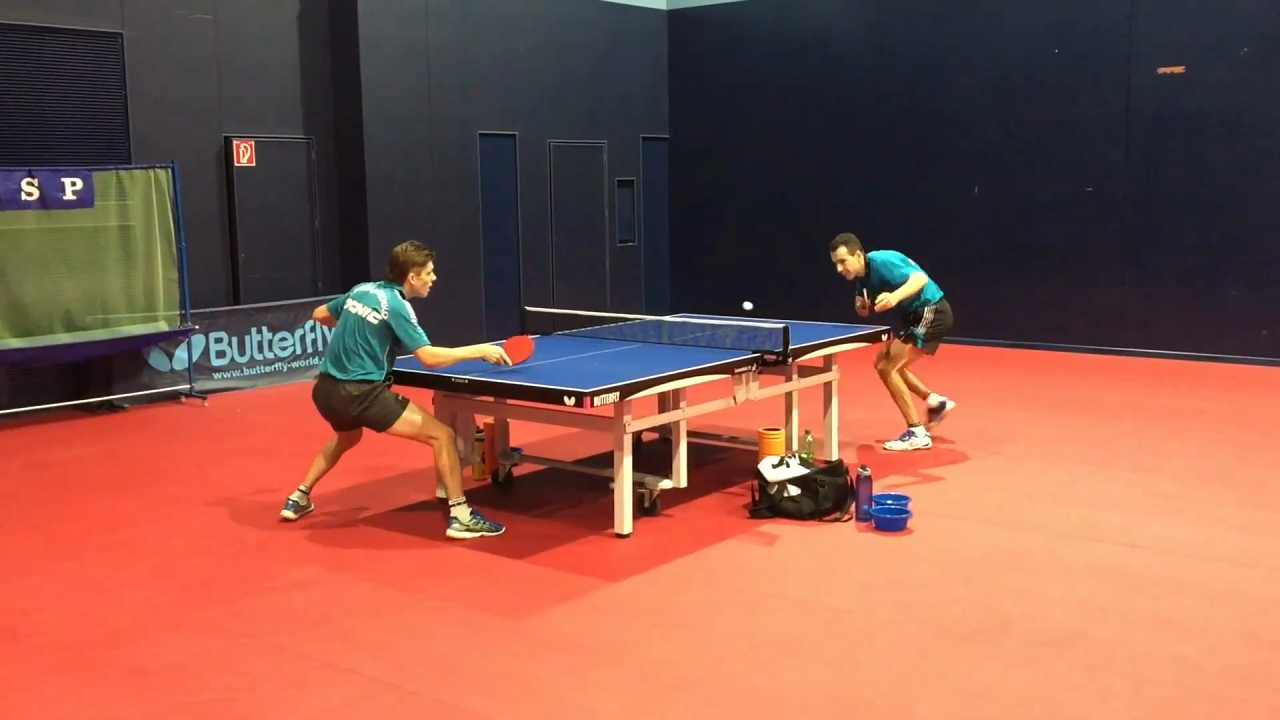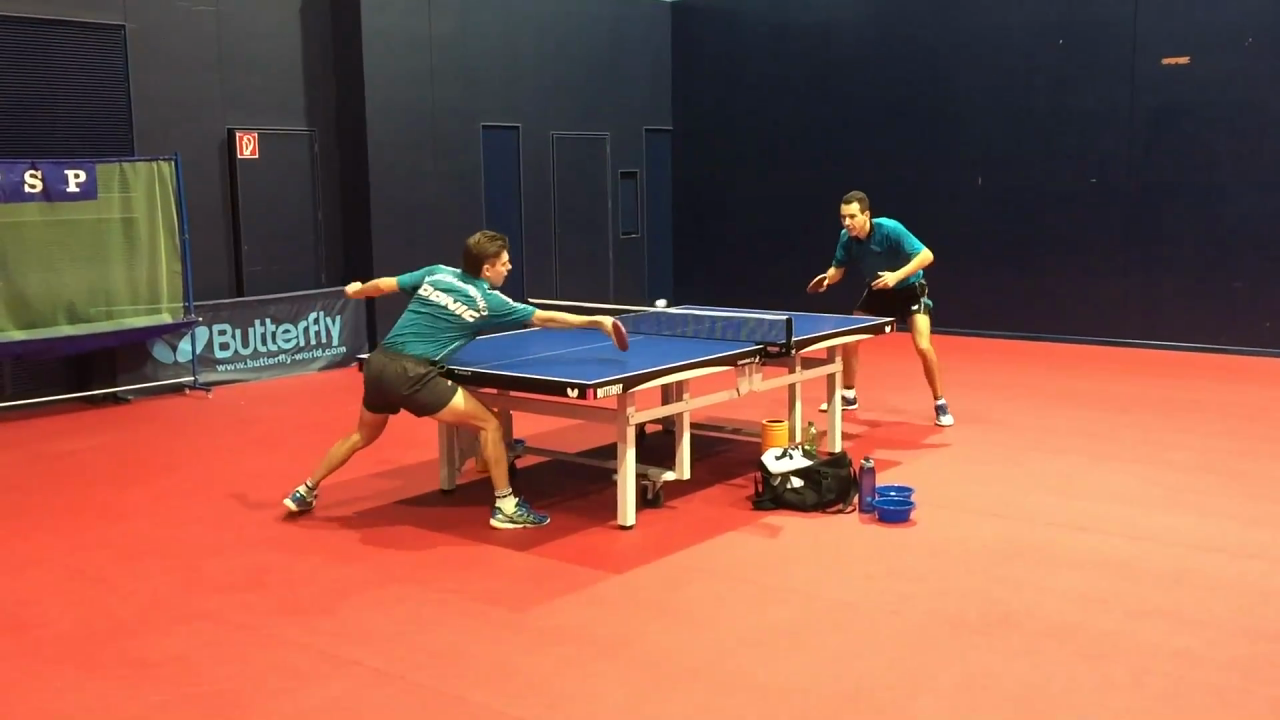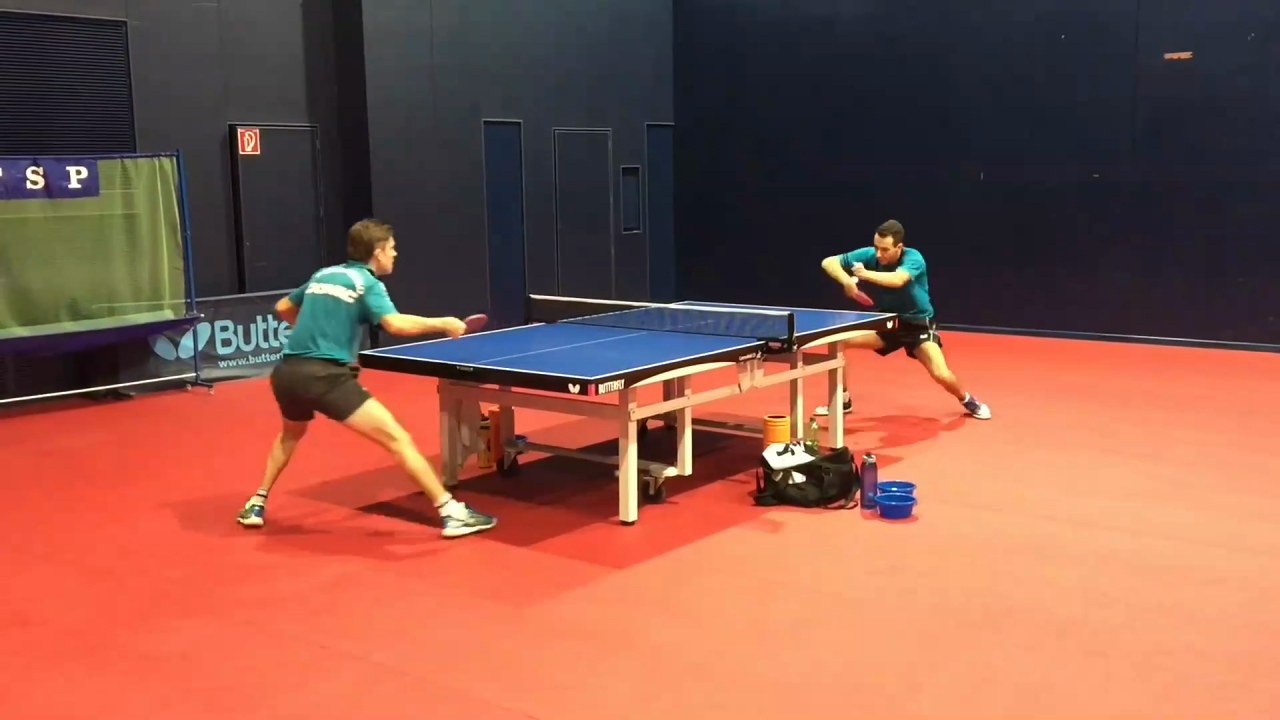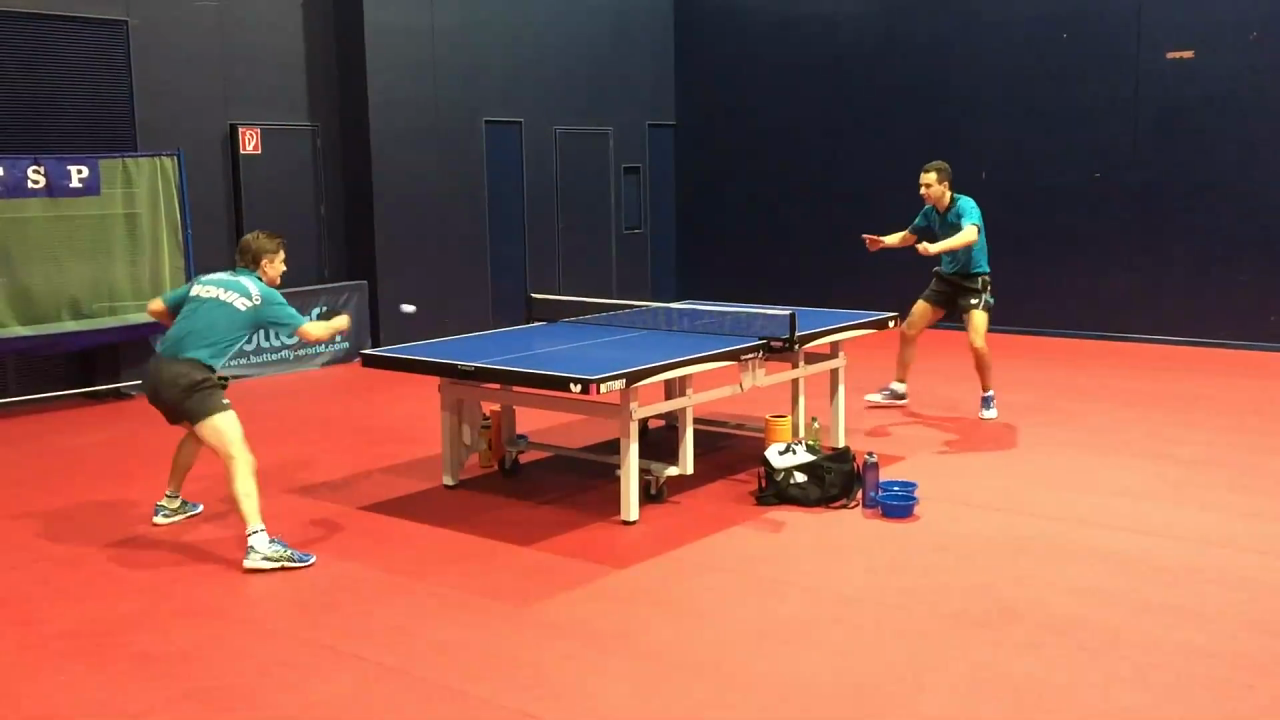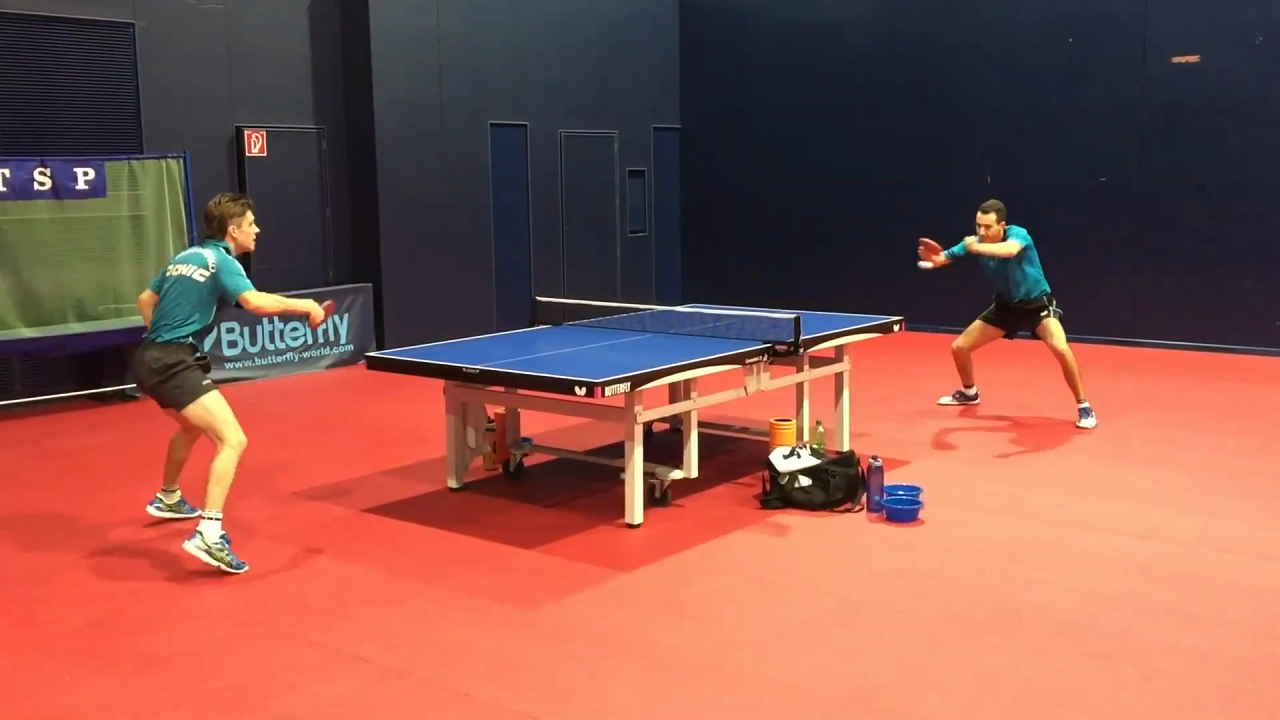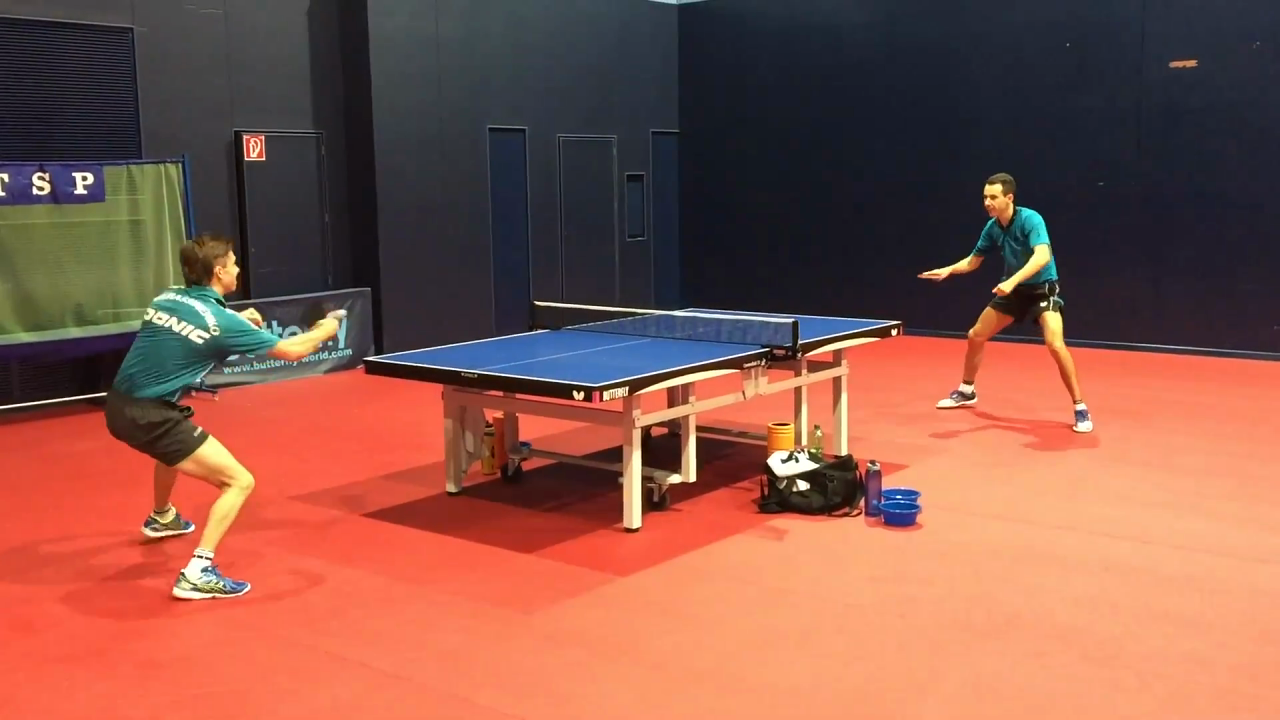
dt=0.5s
person 1, frame 1
left shoulder: (362, 290)
right shoulder: (397, 306)
left elbow: (320, 314)
right elbow: (430, 357)
right wrist: (481, 350)
left hip: (326, 391)
right hip: (362, 394)
left knee: (347, 438)
right knee: (442, 435)
left ankle: (299, 499)
right ankle: (461, 515)
person 1, frame 2
left shoulder: (436, 273)
right shoulder: (488, 302)
left elbow: (383, 285)
right elbow: (544, 318)
left wrist: (357, 290)
right wrist: (597, 322)
left hip: (380, 364)
right hip: (413, 374)
left knee: (363, 435)
right knee: (488, 425)
left ankle: (304, 492)
right ankle: (506, 506)
person 1, frame 3
left shoulder: (322, 276)
right shoulder: (367, 285)
left elbow: (282, 308)
right elbow: (395, 324)
right wrist: (443, 324)
left hip: (287, 373)
right hip: (325, 376)
left knee: (291, 433)
right knee: (398, 440)
left ankle: (257, 503)
right ankle: (452, 511)
person 1, frame 4
left shoulder: (205, 281)
right shoulder: (263, 295)
left elbow: (155, 308)
right elbow: (312, 333)
right wrist: (339, 323)
left hip: (157, 374)
right hip: (191, 381)
left knee: (197, 433)
right knee: (240, 461)
left ankle: (170, 504)
right ankle: (260, 543)
person 1, frame 5
left shoulder: (185, 257)
right shoulder: (222, 262)
left elbow: (146, 300)
right elbow: (255, 301)
right wrist: (305, 305)
left hip: (150, 358)
right hip: (173, 362)
left knee: (193, 425)
right knee: (233, 442)
left ankle: (166, 498)
right ankle: (210, 535)
person 1, frame 6
left shoulder: (166, 298)
right shoulder: (220, 321)
right elbow: (291, 350)
right wrist: (323, 330)
left hip: (117, 409)
right hip: (148, 419)
left knee: (174, 449)
right knee: (239, 483)
left ankle: (161, 517)
right ankle: (198, 571)
person 2, frame 1
left shoulder: (883, 262)
right shoulder: (861, 272)
left elbow: (919, 279)
right elbow: (863, 299)
left wrist: (894, 297)
right wrist: (864, 305)
left hip: (931, 313)
right hip: (915, 315)
left knee: (887, 367)
right knee: (882, 363)
left ankle: (917, 432)
right ankle: (935, 403)
person 2, frame 2
left shoulder: (890, 229)
right shoulder: (847, 238)
left elbow: (927, 255)
right elbow: (837, 270)
left wrist: (896, 275)
right wrist: (826, 280)
left hip: (909, 289)
right hip: (877, 292)
left knee: (922, 346)
right knee: (849, 341)
left ankle: (939, 404)
right ankle: (848, 395)
person 2, frame 3
left shoulder: (913, 258)
right shoulder: (870, 255)
left elbow: (897, 280)
right elbow: (829, 263)
left wrist: (866, 273)
right wrist: (846, 280)
left hip: (918, 324)
left knee: (942, 375)
left ankle: (966, 399)
right ankle: (843, 400)
person 2, frame 4
left shoulder: (966, 206)
right shoulder: (929, 212)
left elbow: (970, 236)
right elbow: (907, 237)
left wrist: (936, 247)
right wrist: (882, 241)
left hip: (973, 281)
right hip: (945, 280)
left knee: (976, 343)
right knee: (907, 331)
left ankle: (988, 396)
right ankle: (898, 389)
person 2, frame 5
left shoulder: (1018, 234)
right shoulder: (976, 241)
left elbow: (1009, 250)
right elbow: (942, 258)
left wrist: (979, 248)
right wrist: (930, 256)
left hip: (1037, 304)
right hip: (1005, 306)
left knee: (1061, 350)
right knee: (959, 347)
left ankle: (1083, 406)
right ankle: (969, 393)
person 2, frame 6
left shoulder: (1030, 219)
right shoulder: (991, 228)
left elbow: (1043, 257)
right elbow: (973, 261)
left wrist: (1012, 281)
right wrist: (948, 270)
left hip: (1041, 290)
right hip: (1011, 292)
left knee: (1055, 345)
right knee: (975, 337)
left ankle: (1079, 407)
right ankle: (966, 391)
